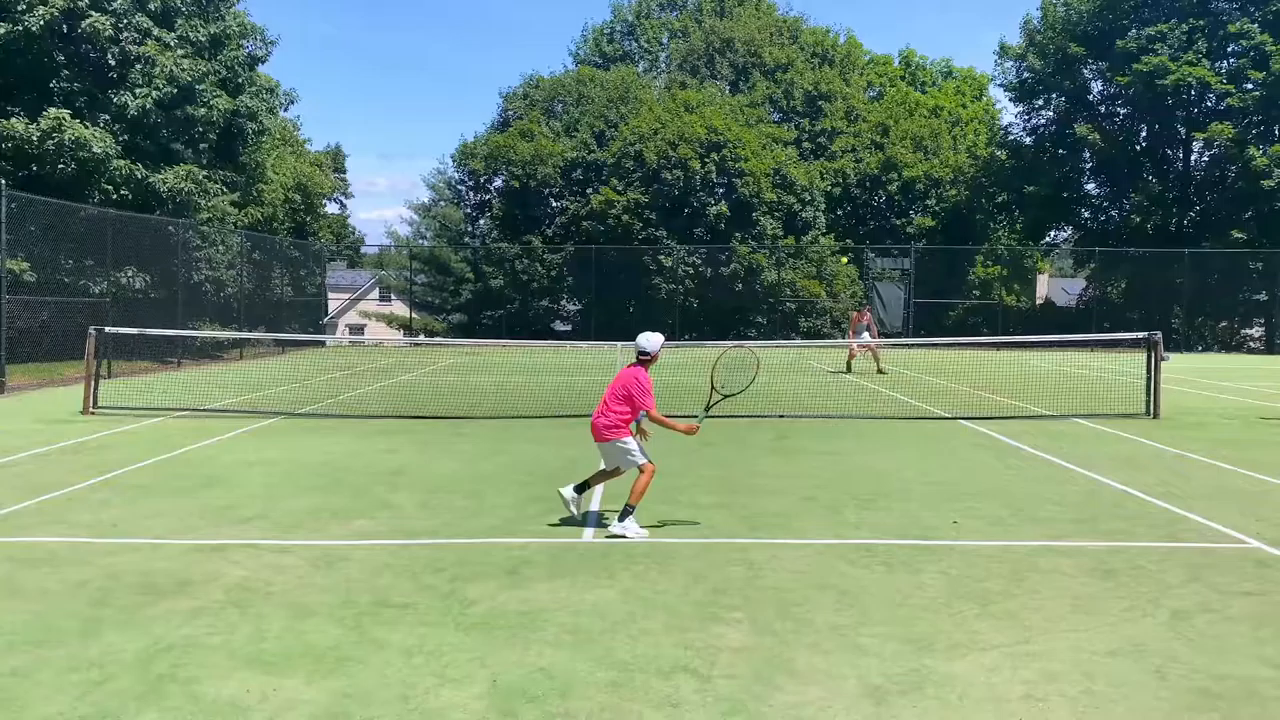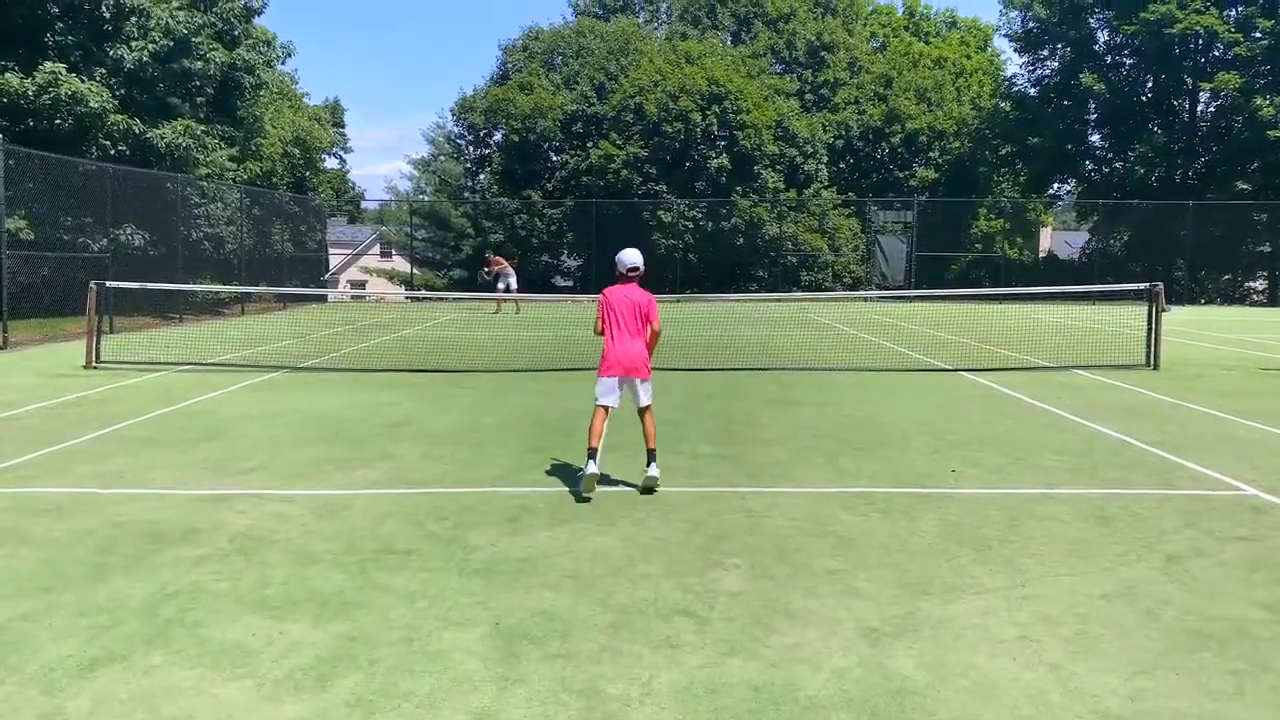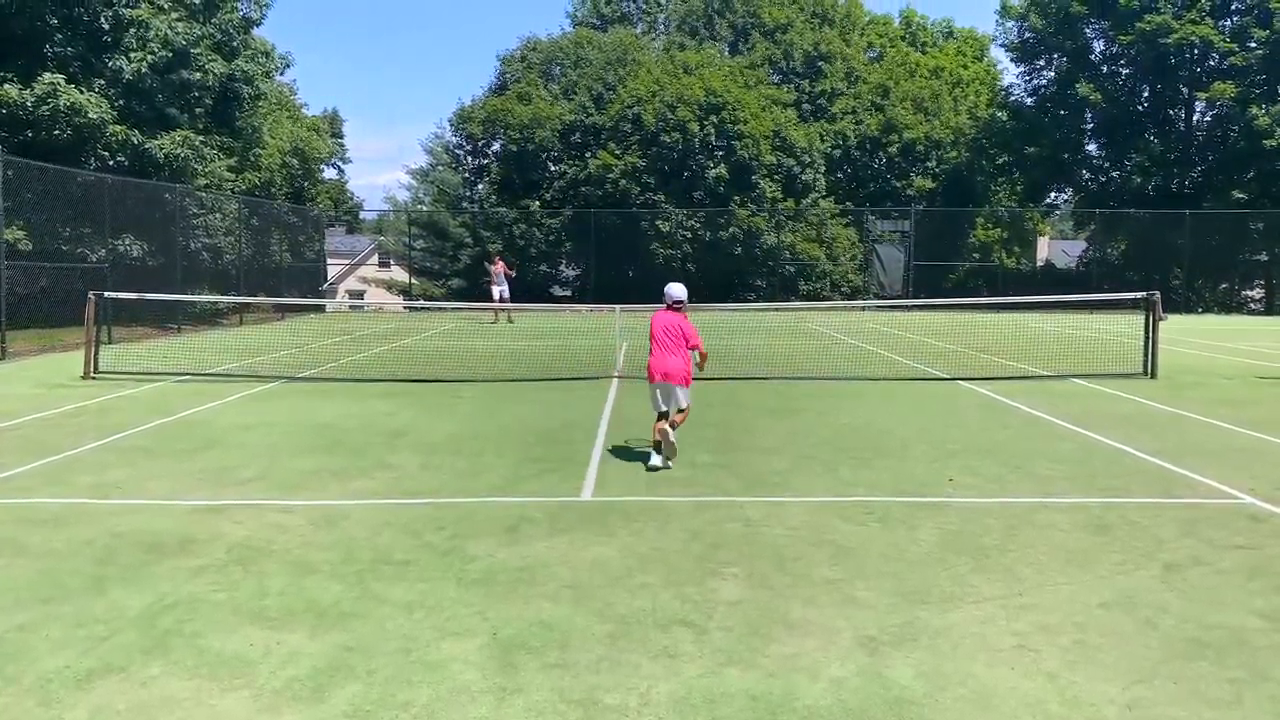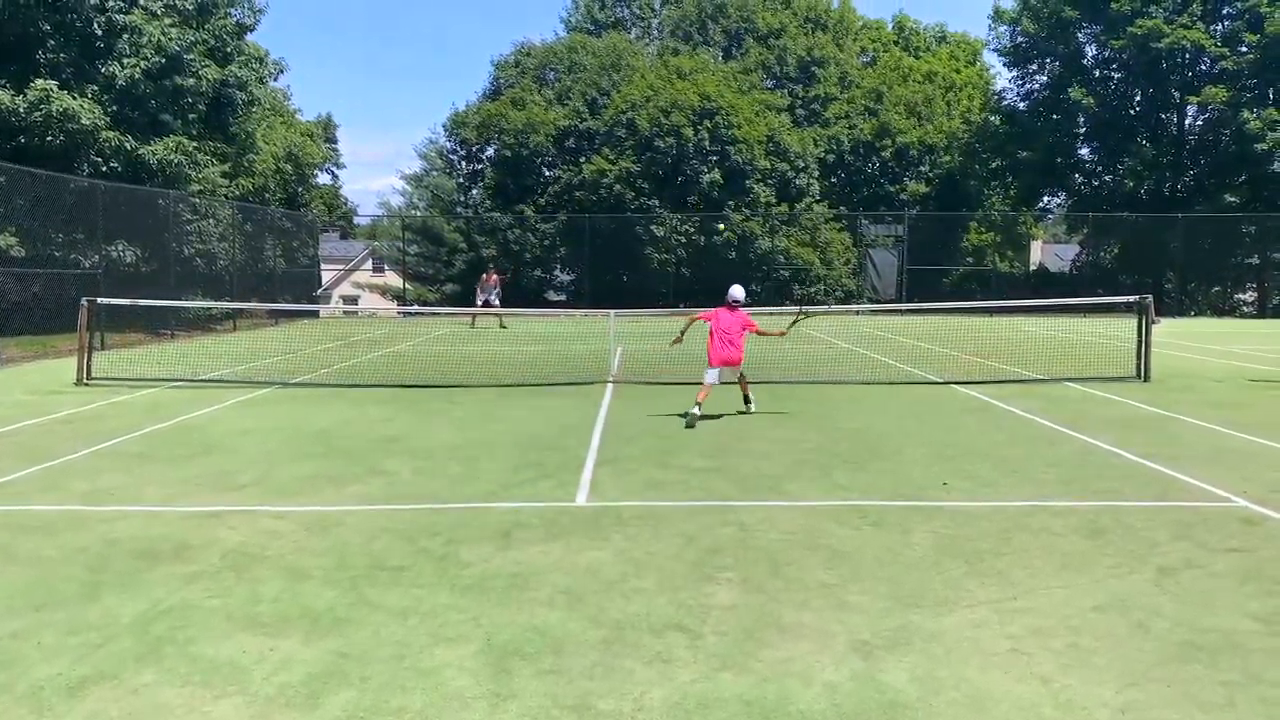
dt=0.7s
person 1, frame 1
left shoulder: (631, 370)
right shoulder: (641, 378)
right elbow: (652, 415)
left wrist: (637, 424)
right wrist: (680, 427)
left hip: (603, 424)
right hip: (613, 429)
left knee: (619, 467)
right knee: (647, 469)
left ankle: (575, 491)
right ankle: (623, 521)
person 1, frame 2
left shoulder: (607, 294)
right shoulder: (647, 297)
left elbow: (598, 330)
right elbow: (656, 329)
right wrist: (648, 353)
left hip: (612, 361)
right hip: (638, 361)
left knee: (601, 410)
right knee: (646, 411)
left ankle: (592, 462)
right ankle: (651, 465)
person 1, frame 3
left shoulder: (656, 317)
right shoulder: (685, 323)
right elbow: (702, 351)
right wrist: (702, 364)
left hip: (657, 371)
right hip: (679, 372)
left knee: (662, 414)
right knee: (682, 411)
left ankle: (656, 455)
right ankle: (670, 429)
person 1, frame 4
left shoulder: (716, 312)
right shoulder: (744, 317)
left elbow: (693, 317)
right elbow: (760, 331)
left wrist: (681, 334)
right wrist: (779, 333)
left hip: (716, 358)
right hip: (735, 358)
left knee: (706, 386)
right knee: (740, 375)
left ankle: (696, 409)
right ankle: (748, 403)
